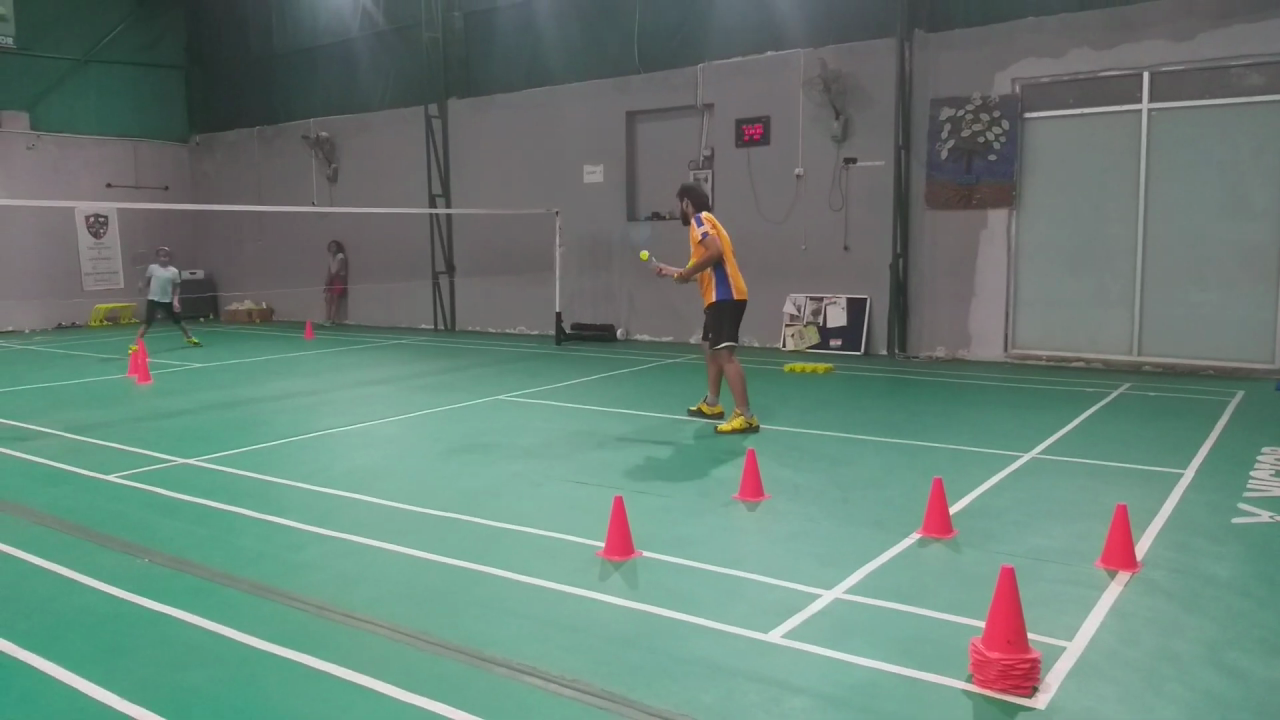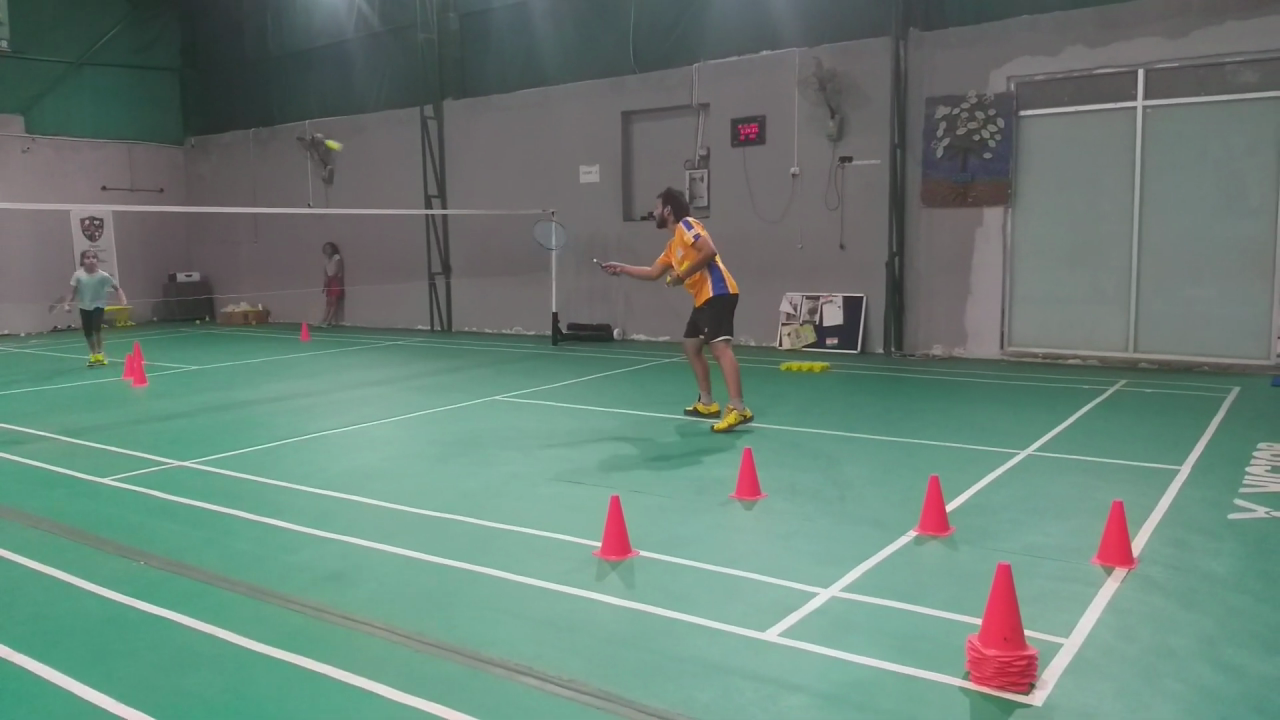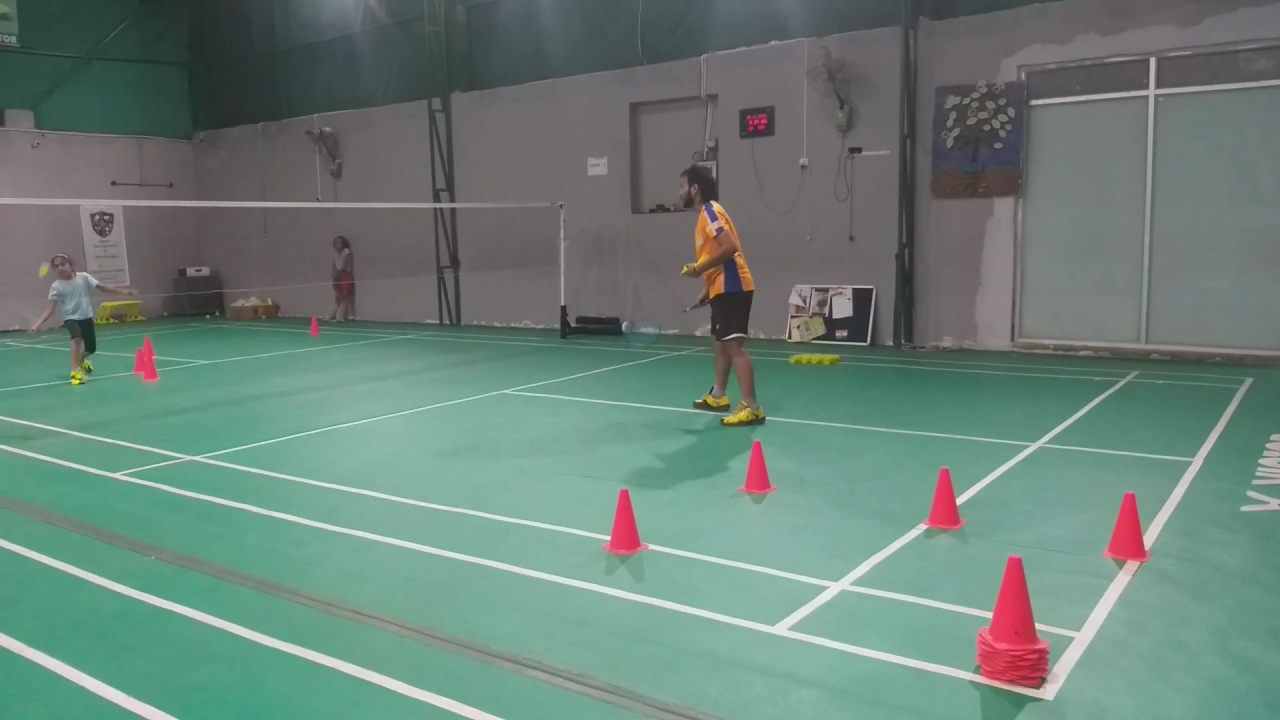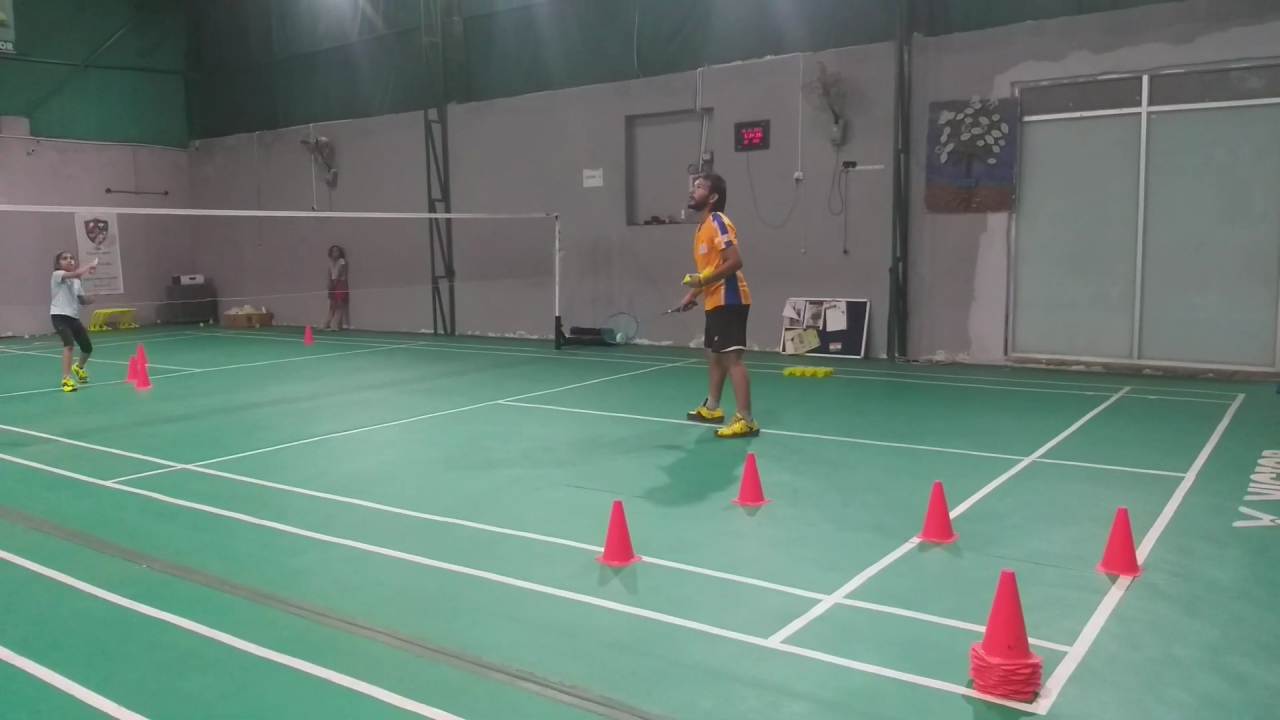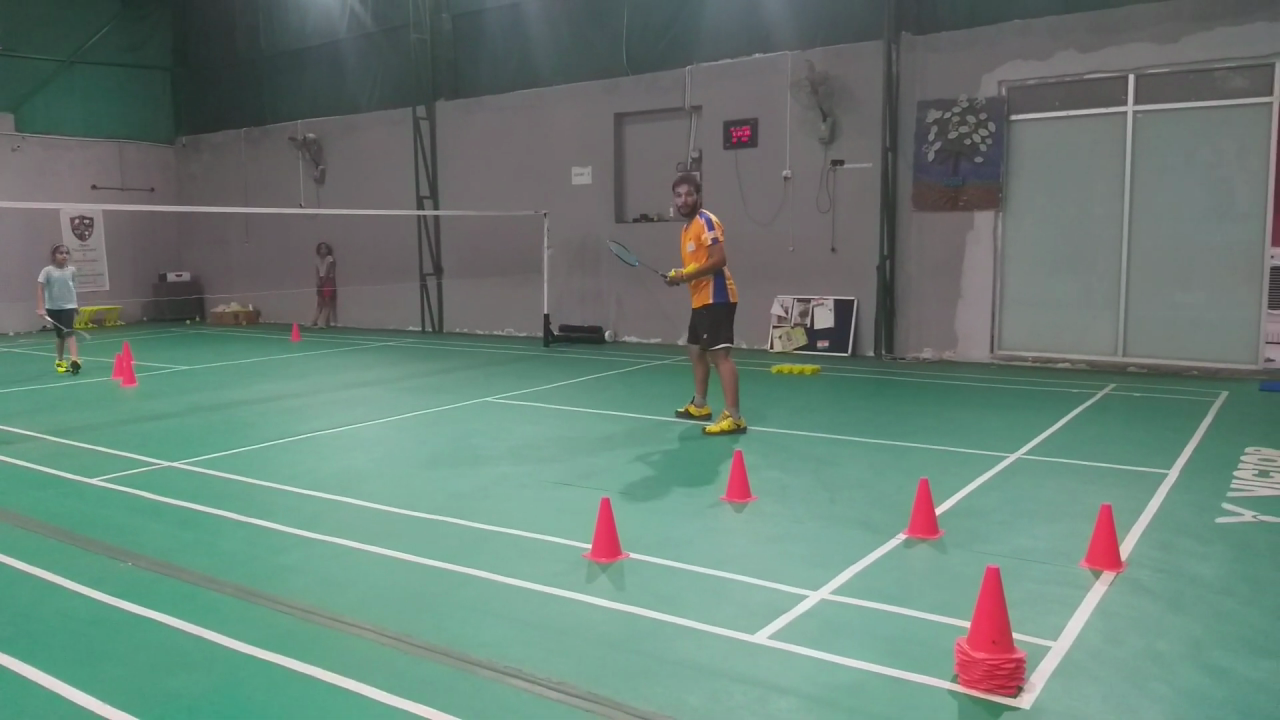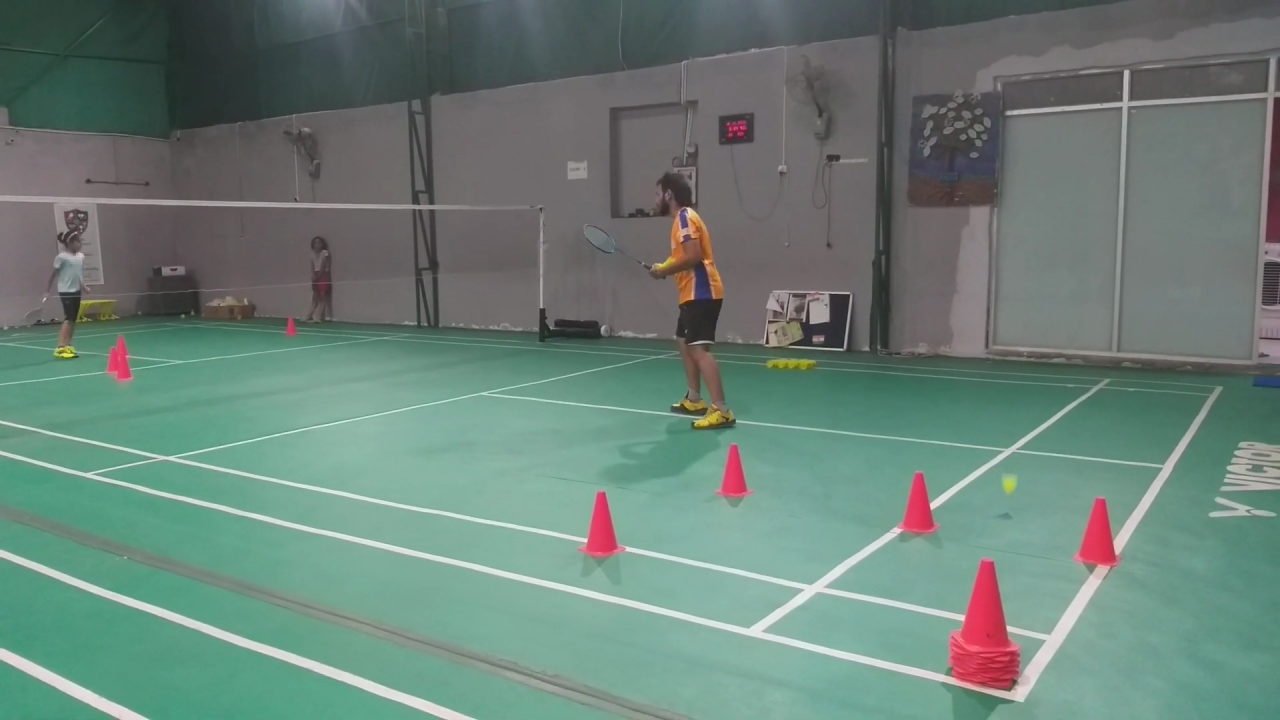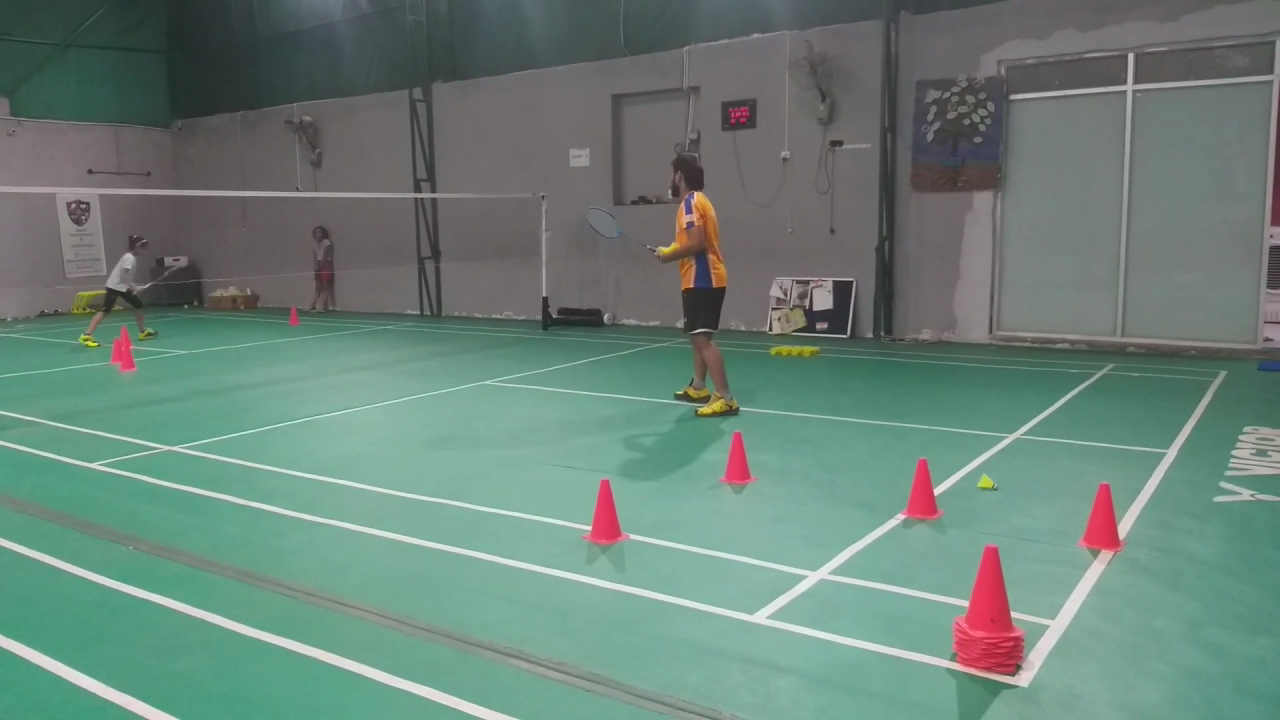
dt=0.7s
person 1, frame 1
left shoulder: (699, 219)
right shoulder: (704, 223)
left elbow: (715, 252)
left wrist: (687, 272)
right wrist: (672, 271)
left hip: (723, 298)
right hip: (719, 297)
left knee: (725, 355)
right knee: (711, 350)
left ankle: (745, 416)
right ankle: (711, 404)
person 1, frame 2
left shoulder: (687, 225)
right shoulder: (673, 244)
left elbow: (710, 251)
right elbow: (654, 273)
left wrist: (682, 274)
right wrist: (621, 268)
left hip: (718, 294)
right hip: (704, 299)
left knee: (721, 348)
right knee: (691, 347)
left ankle: (739, 409)
right ankle: (707, 403)
person 1, frame 3
left shoulder: (711, 211)
right shoulder: (706, 214)
left elbow: (729, 248)
left wrist: (698, 268)
right wrist: (707, 289)
left hip: (731, 288)
right hip: (723, 289)
left knee: (734, 345)
right knee: (721, 344)
left ankle: (751, 408)
right ankle: (718, 397)
person 1, frame 4
left shoulder: (719, 222)
right shoulder: (702, 227)
left elbow: (735, 262)
left wrist: (702, 280)
right wrist: (693, 293)
left hip: (728, 301)
right hip: (715, 302)
left knee: (732, 357)
right knee: (715, 356)
left ankle: (746, 420)
right ankle: (712, 408)
person 1, frame 5
left shoulder: (706, 221)
right shoulder: (687, 227)
left elbow: (719, 260)
left wrist: (686, 275)
right wrist: (679, 276)
left hip: (716, 299)
right hip: (700, 301)
left knee: (720, 355)
right knee: (697, 351)
left ankle: (733, 417)
right ankle: (699, 405)
person 1, frame 6
left shoulder: (684, 217)
right shoulder: (682, 219)
left elbow: (693, 257)
left wrist: (663, 269)
right wrist: (665, 270)
left hip: (701, 293)
right hip: (693, 293)
left knee: (699, 350)
right knee: (685, 345)
left ankle: (721, 410)
right ankle: (694, 400)
person 1, frame 7
left shoulder: (690, 202)
right shoulder: (698, 201)
left elbow: (696, 244)
left wrist: (667, 256)
right wrist: (671, 251)
left hip: (701, 281)
right hip: (705, 279)
left knee: (703, 338)
right knee: (697, 336)
left ankle: (725, 399)
right ankle: (698, 388)
